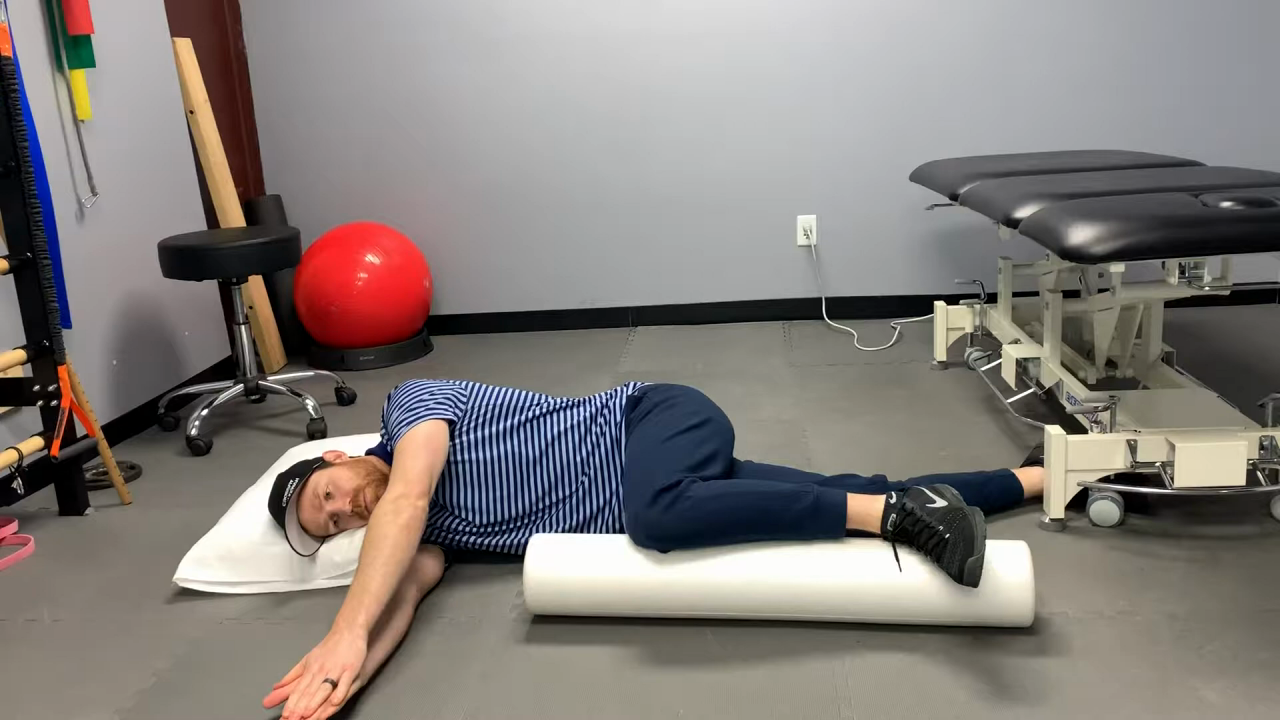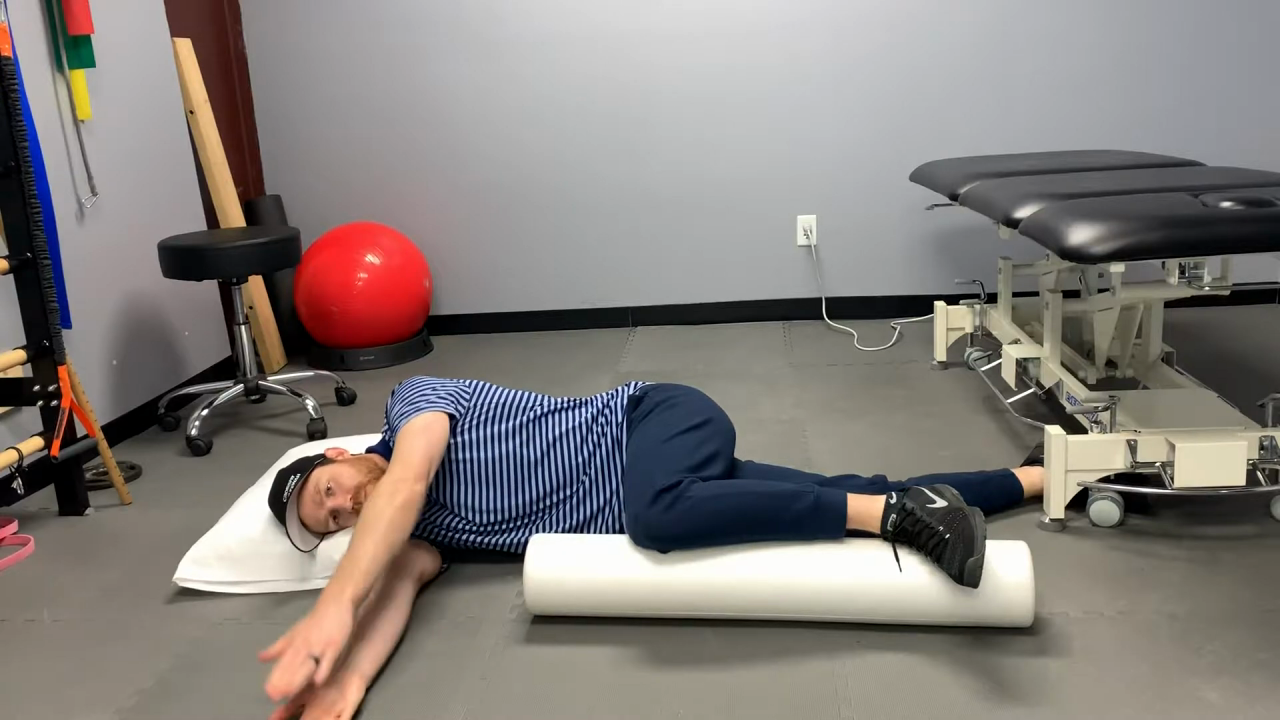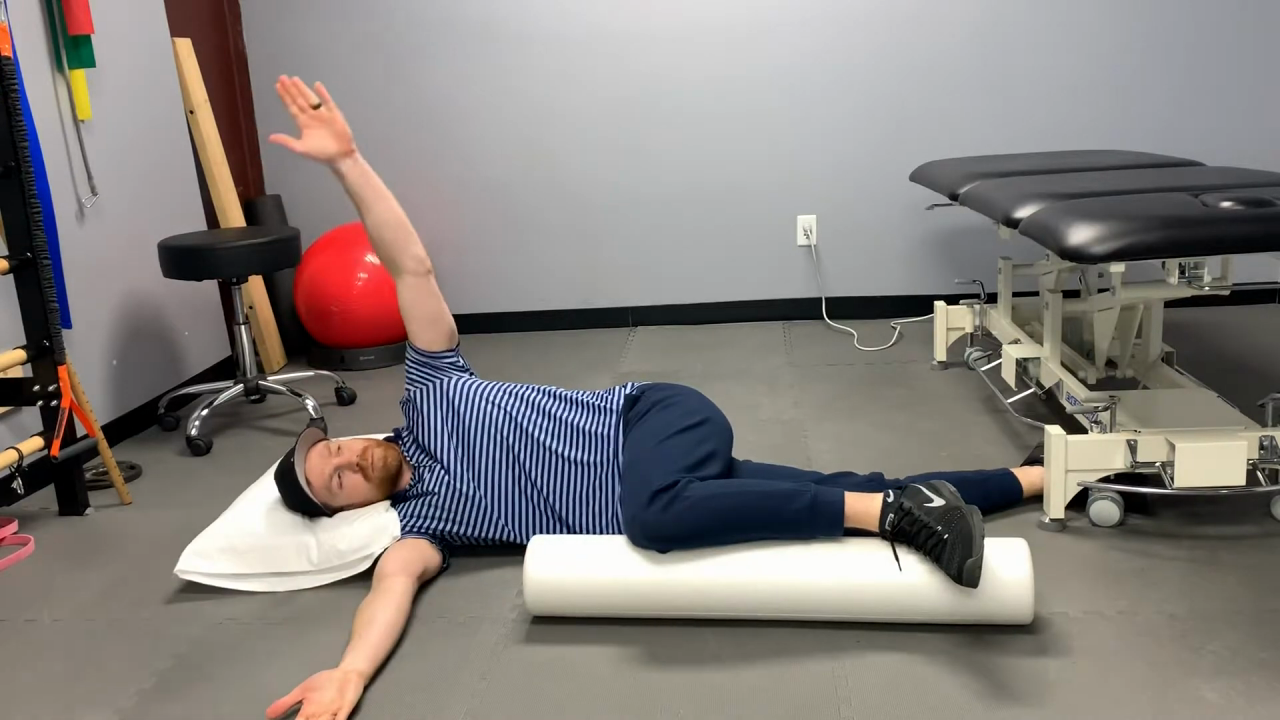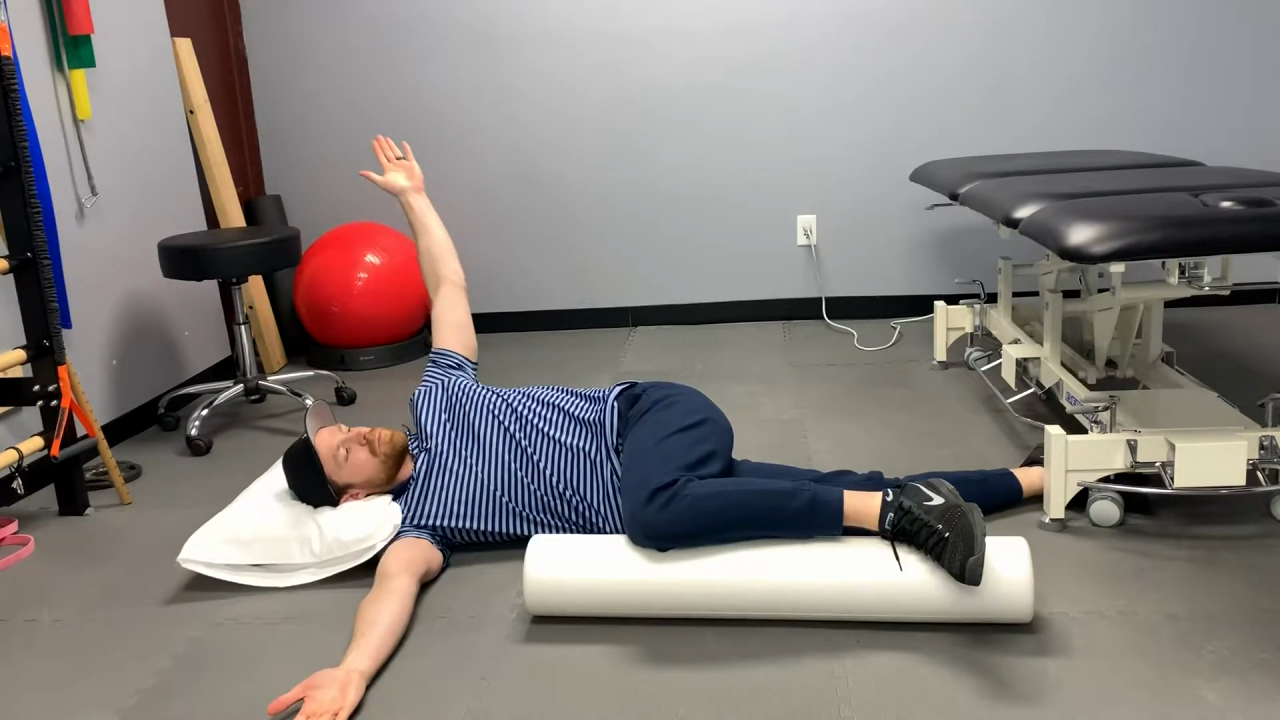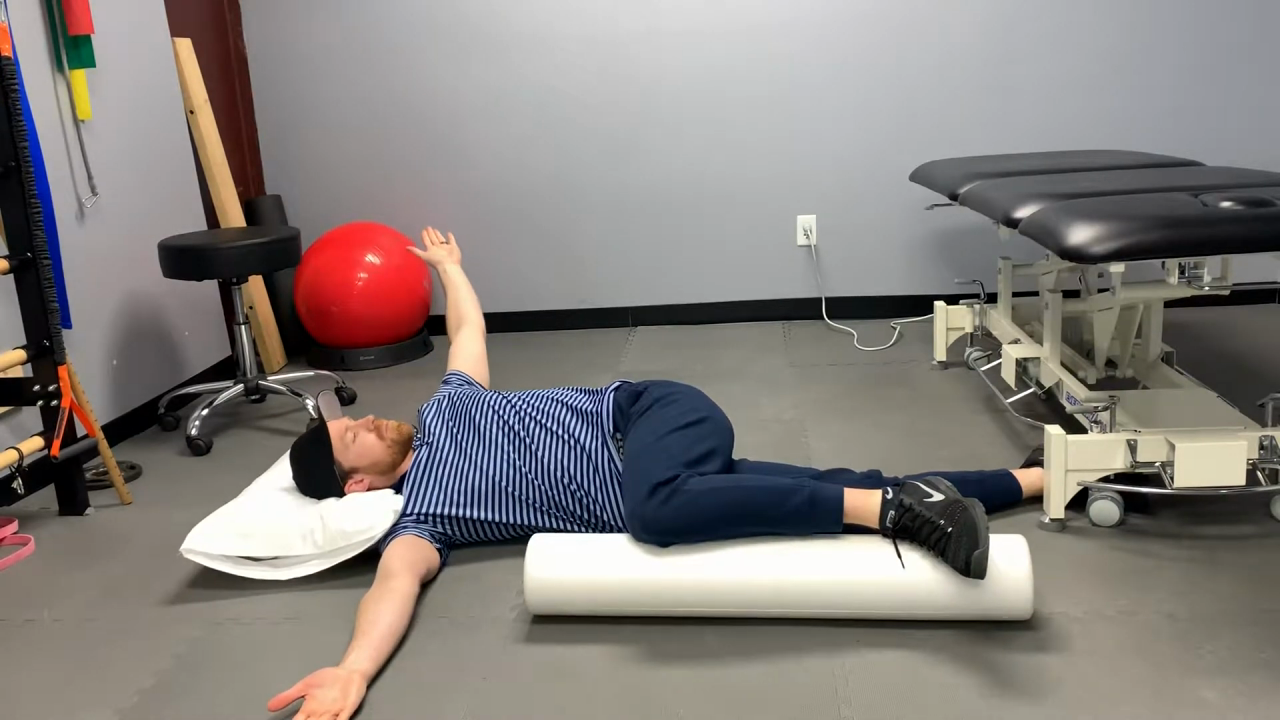
dt=0.7s
person 1, frame 1
left shoulder: (410, 403)
right shoulder: (435, 531)
left elbow: (405, 498)
right elbow: (406, 587)
left wrist: (344, 632)
left hip: (656, 420)
right hip: (655, 501)
left knee: (660, 511)
right knee: (851, 498)
left ankle: (897, 510)
right ankle: (1039, 474)
person 1, frame 2
left shoulder: (413, 401)
right shoulder: (426, 527)
left elbow: (404, 483)
right elbow: (399, 584)
left wrist: (331, 610)
left hip: (657, 422)
right hip: (646, 507)
left knee: (659, 513)
right knee: (851, 501)
left ankle: (898, 510)
right ankle: (1040, 476)
person 1, frame 3
left shoulder: (429, 392)
right shoulder: (423, 517)
left elbow: (412, 268)
right elbow: (394, 582)
left wrist: (347, 159)
left hip: (658, 418)
right hip: (651, 506)
left knee: (657, 512)
right knee: (843, 501)
left ankle: (899, 508)
right ankle: (1041, 476)
person 1, frame 4
left shoulder: (436, 397)
right shoulder: (419, 518)
left elbow: (450, 289)
right elbow: (396, 583)
left wrist: (411, 196)
left hip: (654, 414)
right hip: (646, 503)
left knee: (656, 510)
right knee: (839, 498)
left ankle: (896, 507)
right ankle: (1041, 477)
person 1, frame 5
left shoulder: (444, 406)
right shoulder: (419, 516)
left elbow: (470, 328)
right elbow: (397, 581)
left hip: (654, 412)
right hip: (635, 495)
left knee: (659, 504)
right knee: (793, 499)
left ankle: (895, 507)
